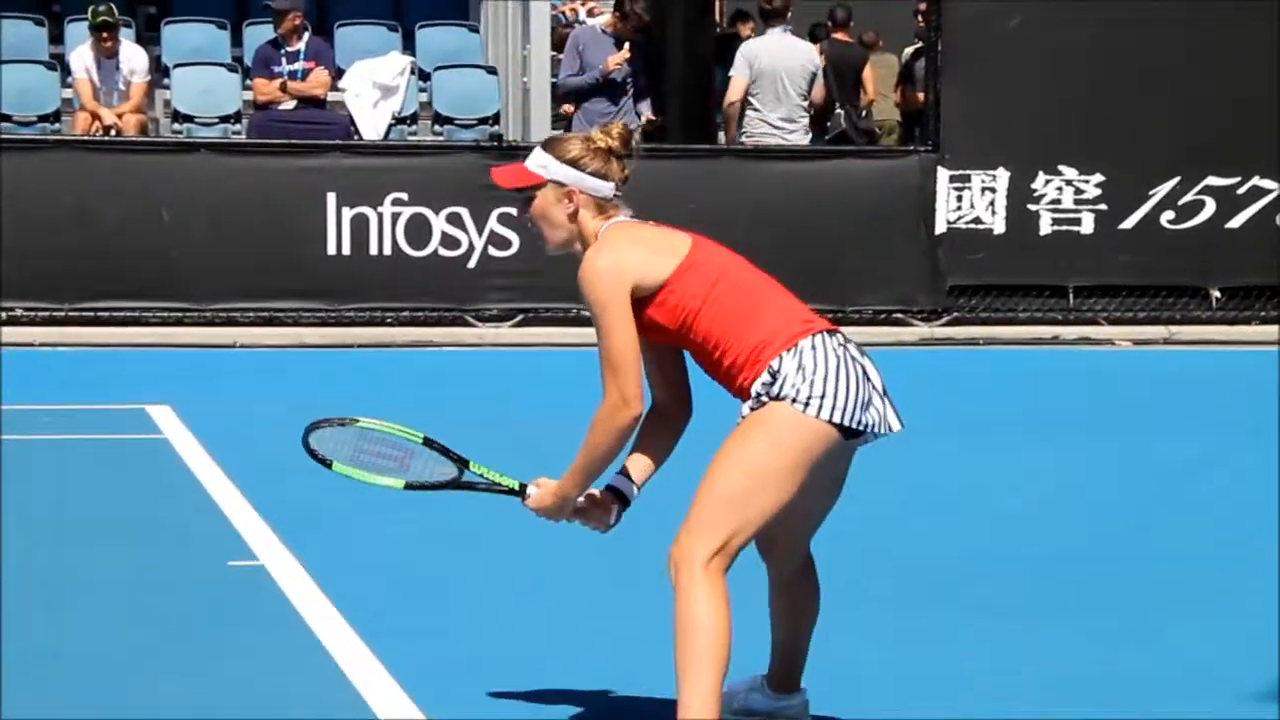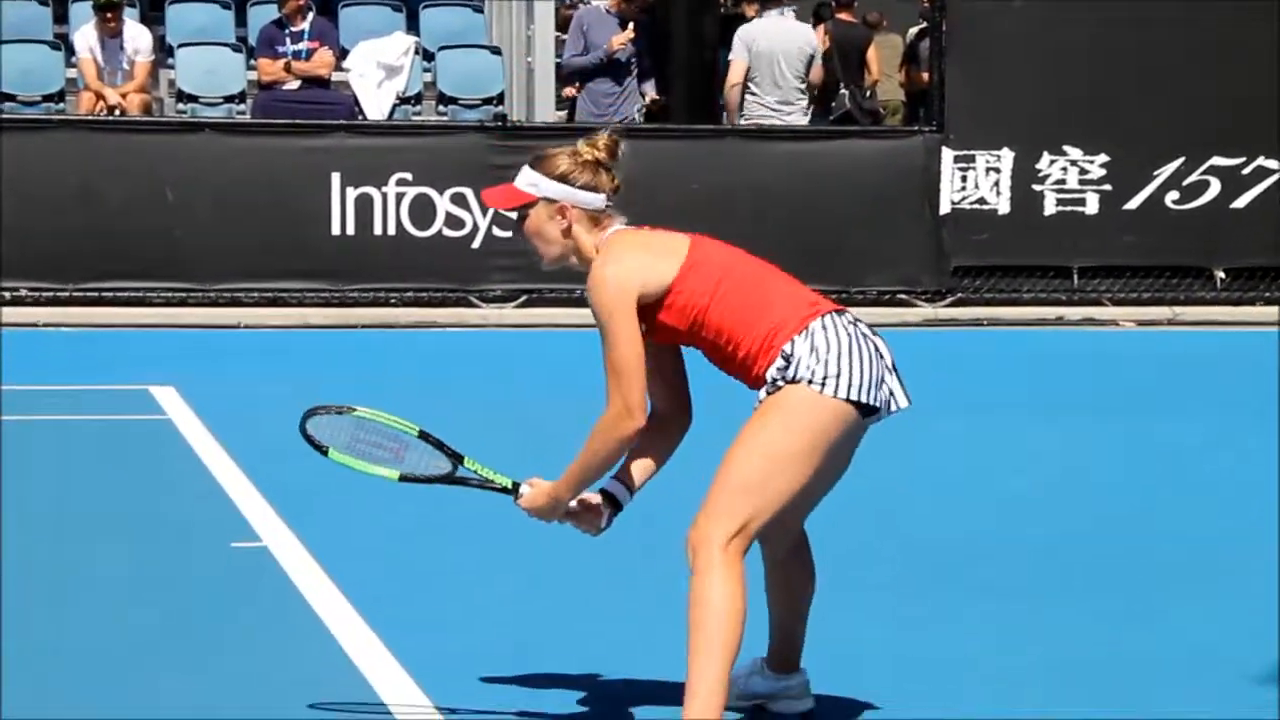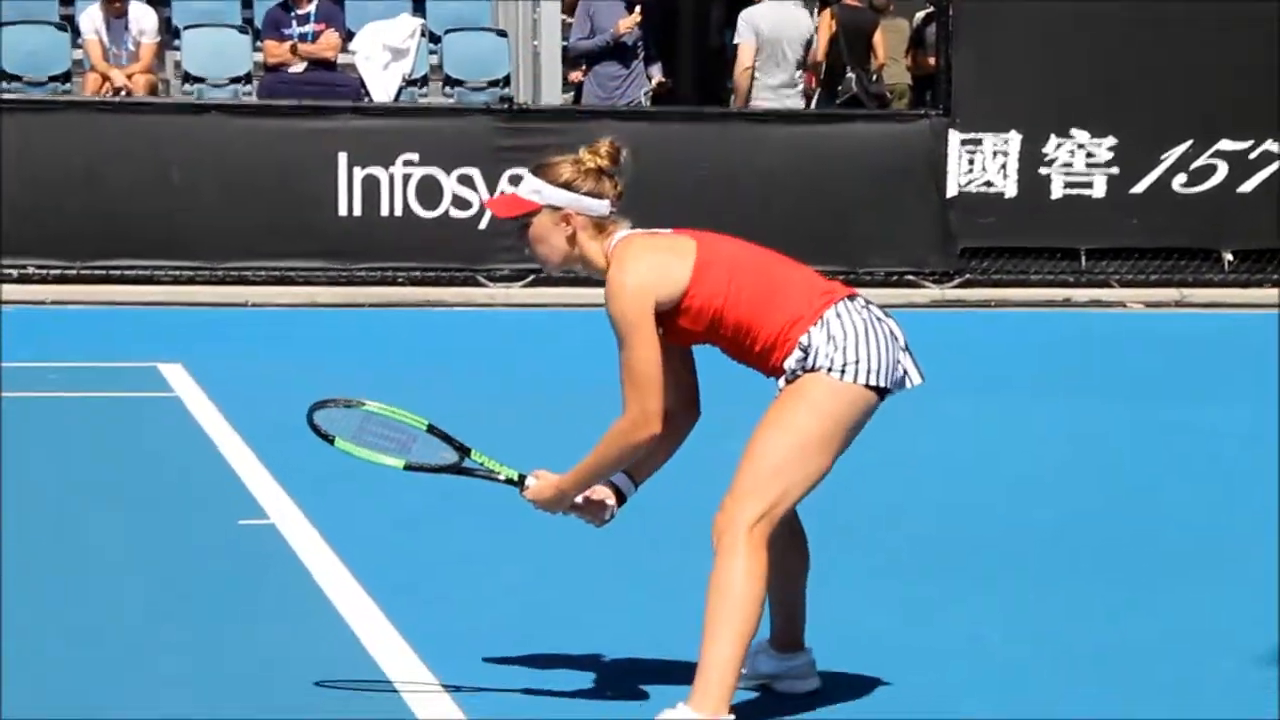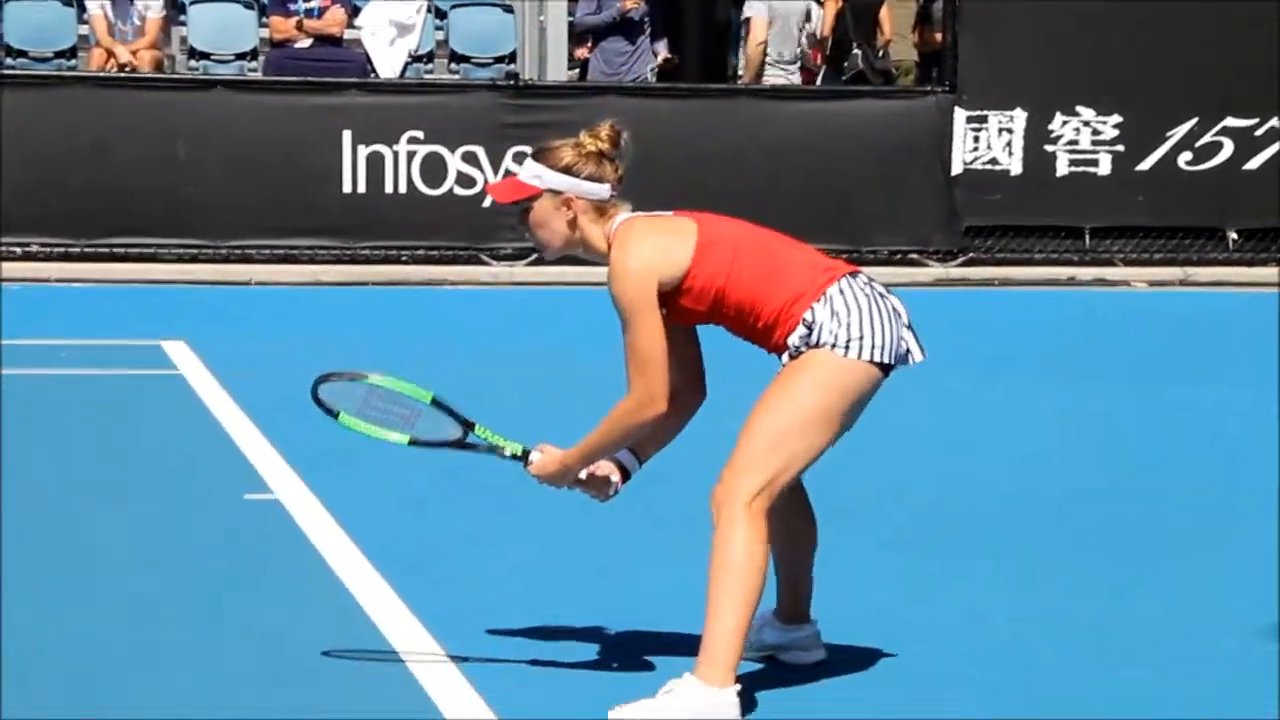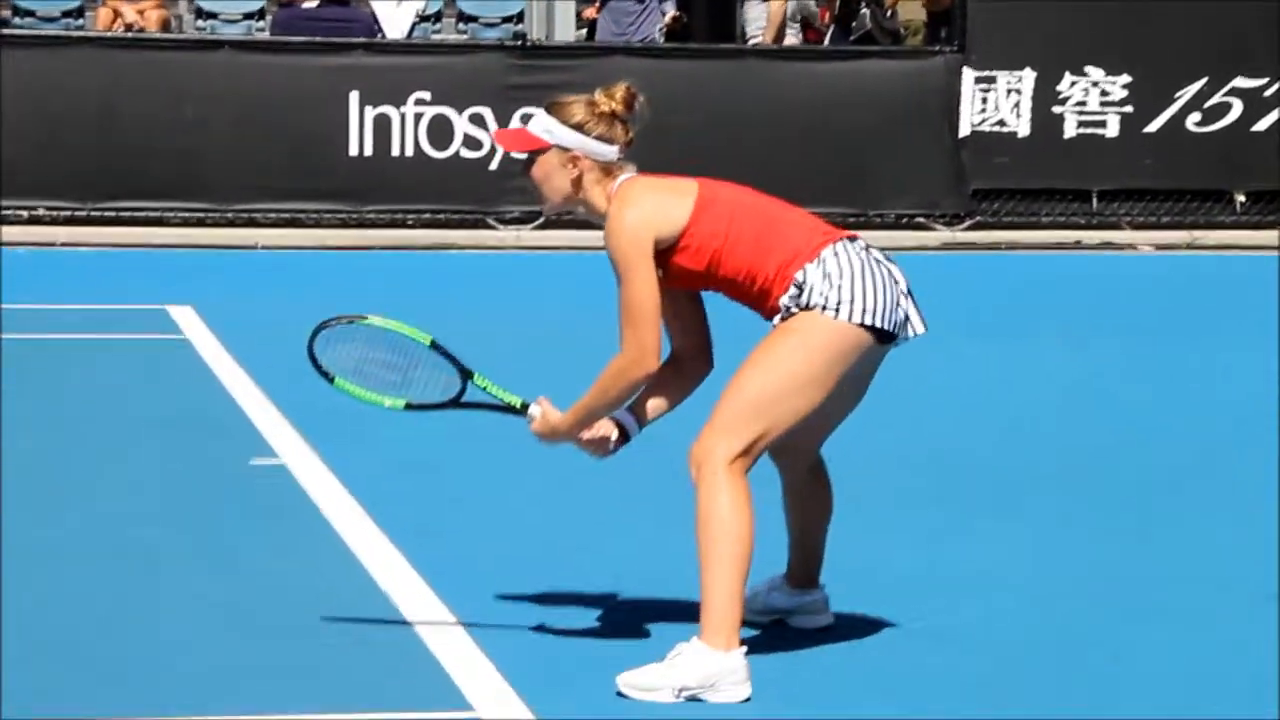
dt=0.2s
person 1, frame 1
left shoulder: (602, 262)
right shoulder: (639, 253)
left elbow: (624, 406)
right elbow: (671, 406)
left wrist: (566, 492)
right wrist: (620, 489)
left hip: (804, 379)
right hip: (835, 369)
left knee: (695, 557)
right knee: (782, 546)
person 1, frame 2
left shoulder: (611, 272)
right shoulder: (641, 259)
left elbow: (627, 418)
right elbow: (670, 415)
left wrist: (557, 494)
right wrist: (614, 495)
left hip: (819, 362)
right hip: (843, 351)
left knee: (713, 541)
right knee: (776, 526)
person 1, frame 3
left shoulder: (627, 278)
right shoulder: (649, 264)
left elbow: (643, 423)
right elbow: (679, 411)
left wrist: (564, 488)
right wrist: (617, 487)
left hip: (836, 346)
right hip: (851, 335)
left knee: (739, 525)
right knee: (767, 504)
right ankle: (788, 654)
person 1, frame 4
left shoulder: (631, 257)
right shoulder: (652, 245)
left elbow: (650, 402)
right elbow: (686, 391)
left wrist: (568, 462)
right wrist: (621, 462)
left hip: (840, 323)
right hip: (856, 312)
left knee: (738, 497)
right knee: (772, 477)
right ankle: (793, 625)
person 1, frame 5
left shoulder: (629, 216)
right shoulder: (656, 211)
left elbow: (639, 359)
right elbow: (692, 358)
left wrist: (567, 423)
right wrist: (622, 424)
left hip: (835, 289)
right hip: (861, 281)
left knee: (716, 456)
right knee: (790, 444)
left ankle: (717, 658)
right ankle: (802, 591)
